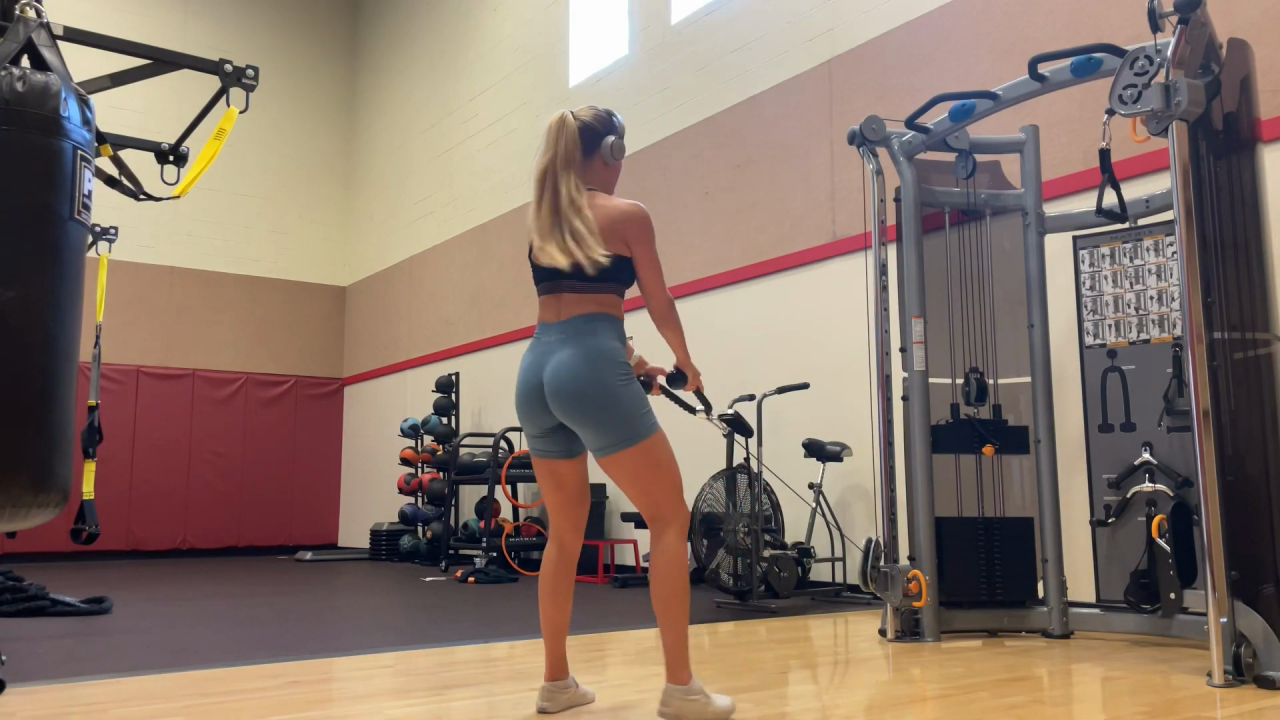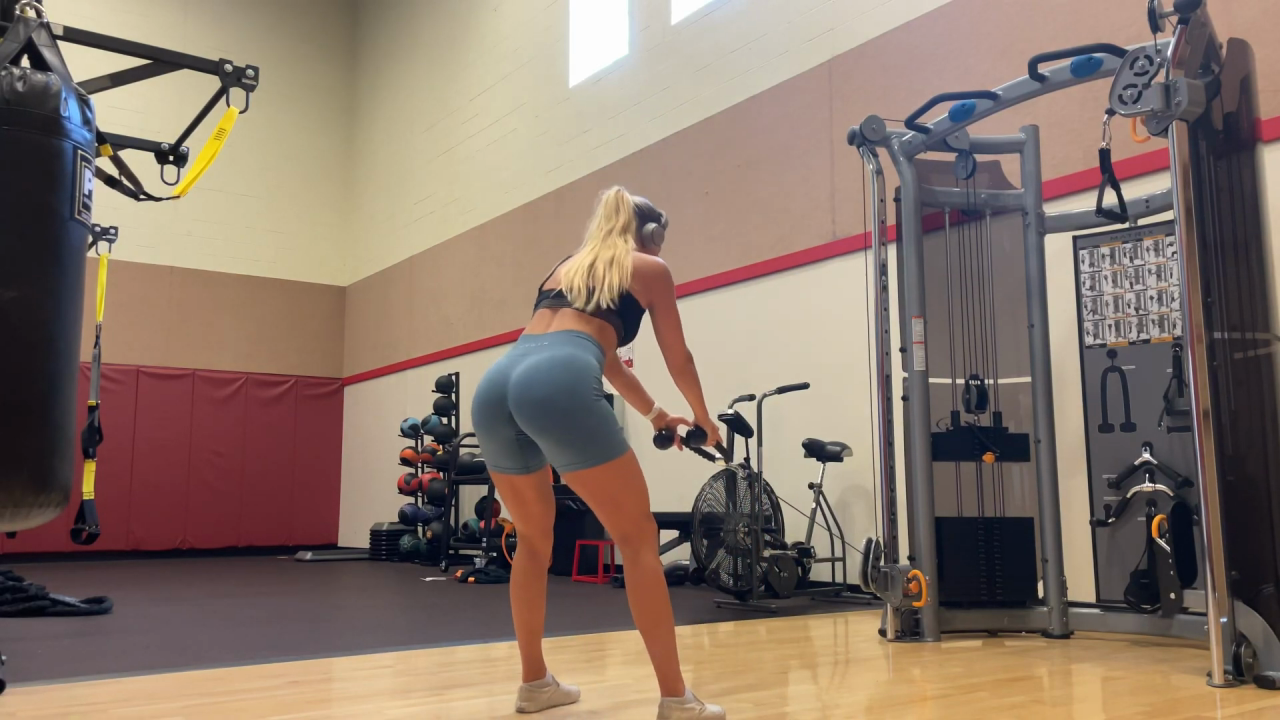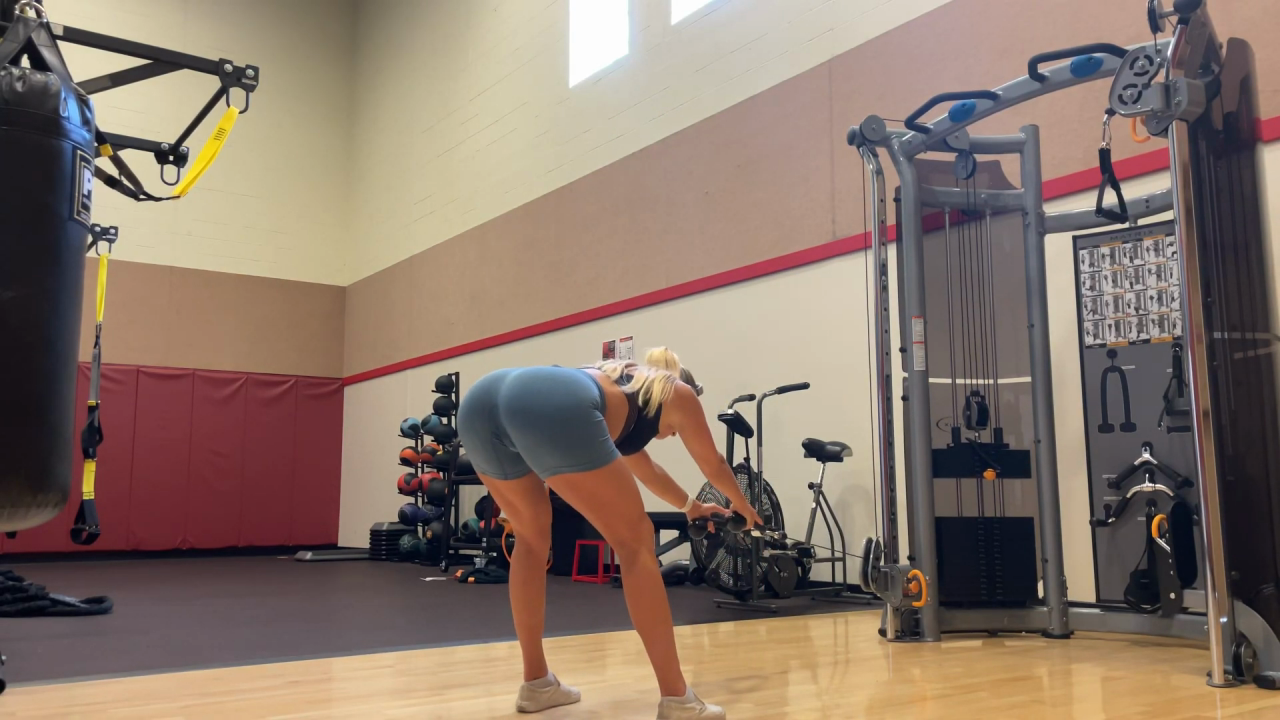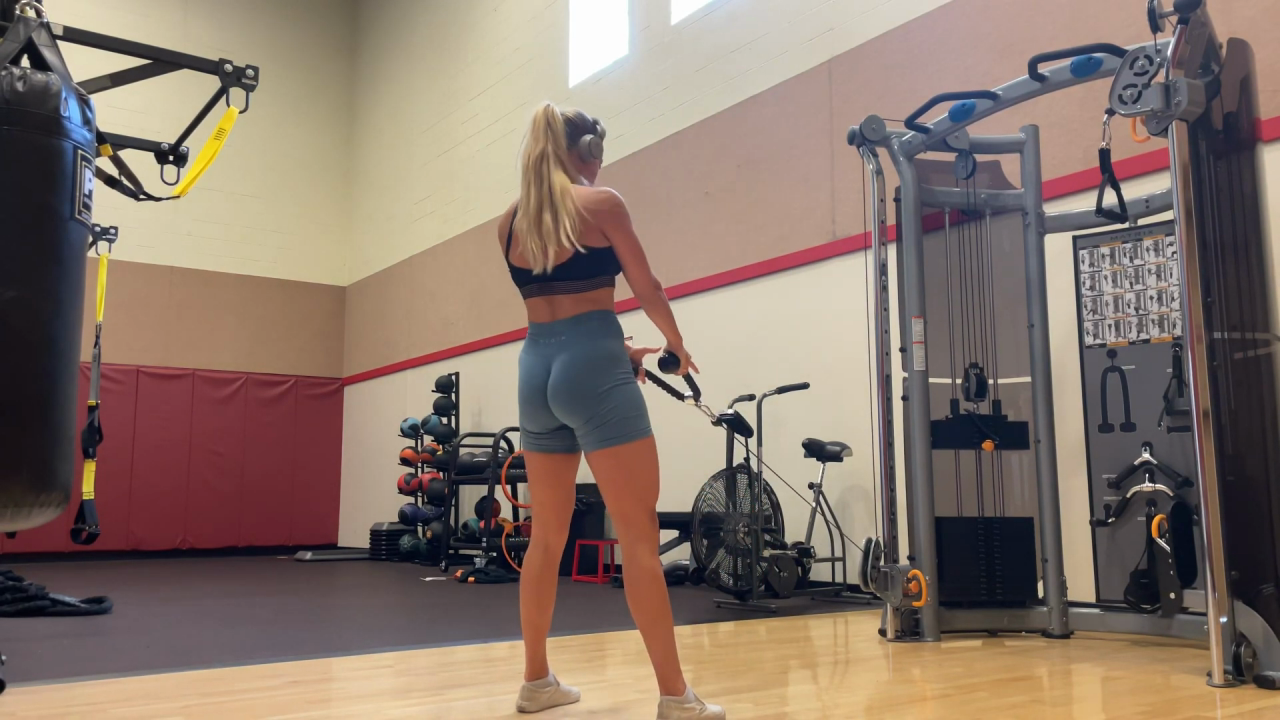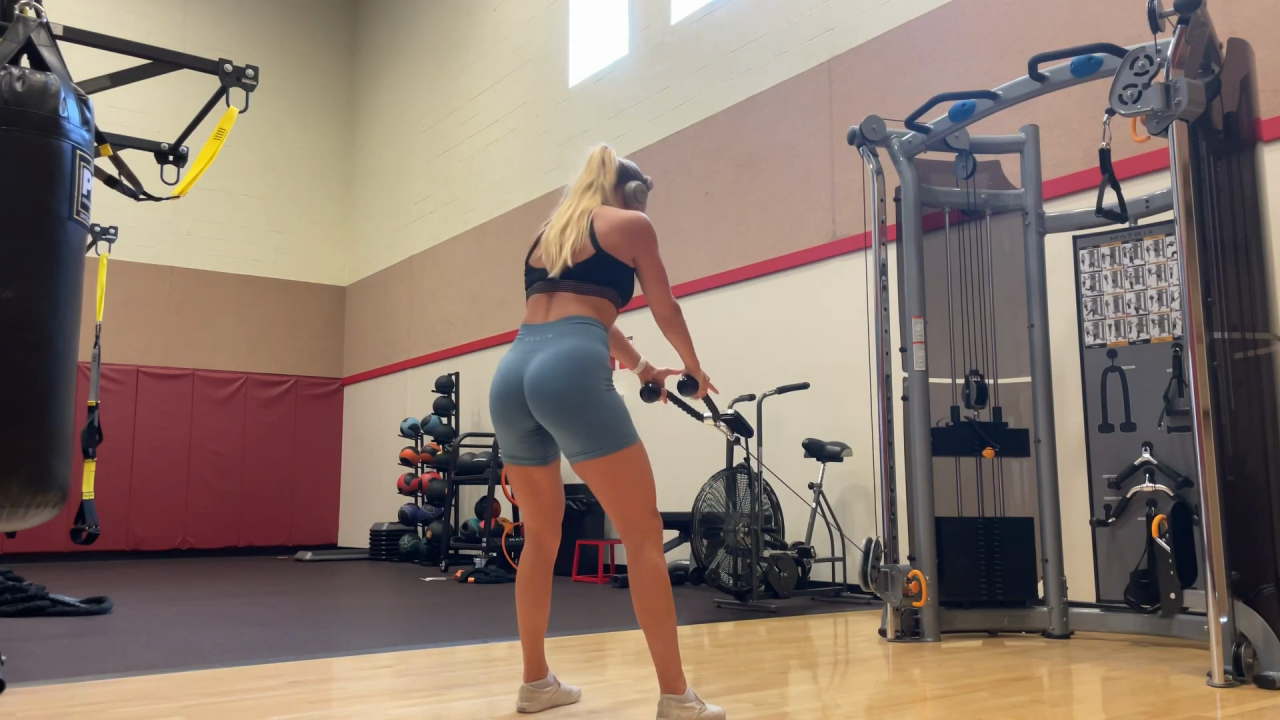
dt=1s
person 1, frame 1
left shoulder: (541, 223)
right shoulder: (627, 216)
right elbow: (659, 303)
left wrist: (632, 360)
right wrist: (685, 363)
left hip: (537, 371)
right hip: (594, 374)
left knee: (565, 532)
right knee: (670, 520)
person 1, frame 2
left shoulder: (568, 267)
right shoulder: (649, 268)
right elbow: (677, 357)
left wrist: (654, 413)
right wrist: (703, 418)
left hip: (495, 386)
right hip: (558, 389)
left knee: (534, 541)
right knee: (637, 539)
person 1, frame 3
left shoulder: (616, 380)
right shoulder: (679, 393)
left elbow: (644, 469)
right elbow: (714, 466)
left wrist: (691, 506)
right wrist: (743, 507)
left hip: (481, 400)
right hip: (552, 409)
left knee: (531, 538)
right knee: (634, 545)
left ankle: (536, 682)
person 1, frame 4
left shoulder: (510, 222)
right shoulder: (601, 203)
right elbow: (645, 288)
right wrist: (676, 344)
left hip: (536, 370)
right hip: (594, 373)
left knee: (547, 535)
right knee: (639, 537)
person 1, frame 5
left shoulder: (551, 230)
right shoulder: (631, 223)
right elbow: (666, 310)
left wrist: (641, 365)
right wrist: (693, 368)
left hip: (511, 377)
right hip: (571, 377)
left knee: (540, 538)
right knee: (644, 536)
